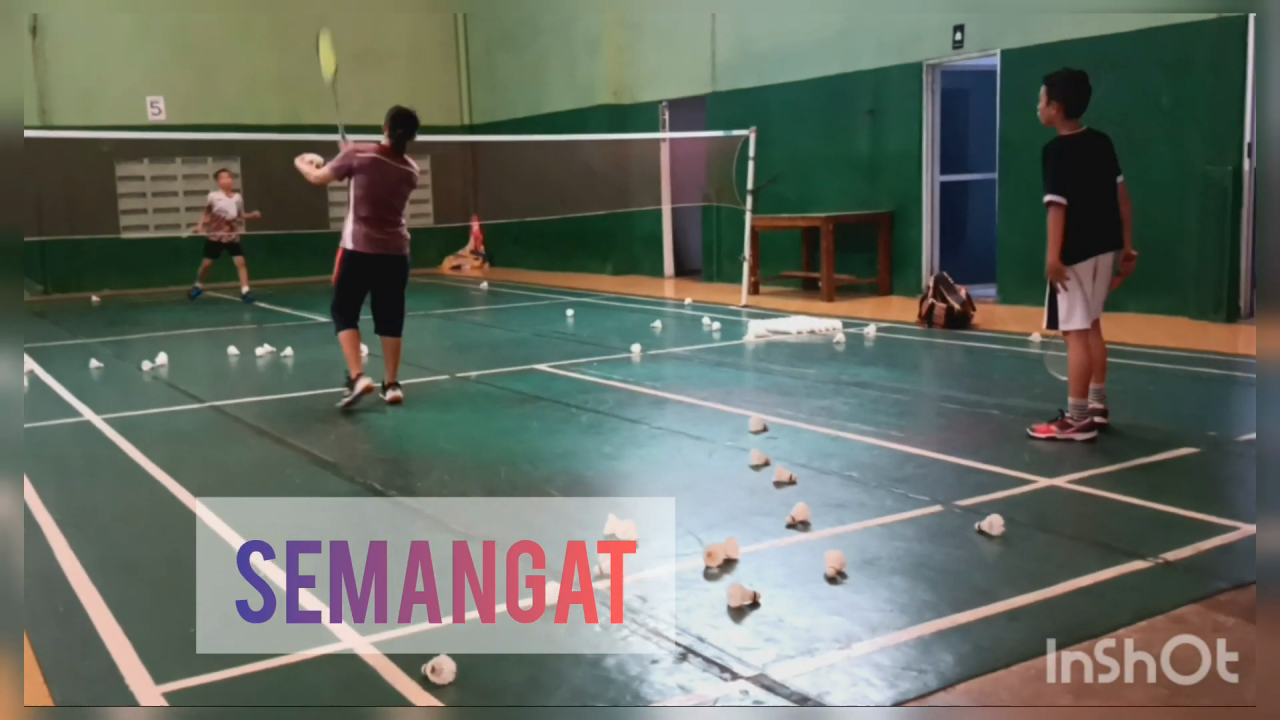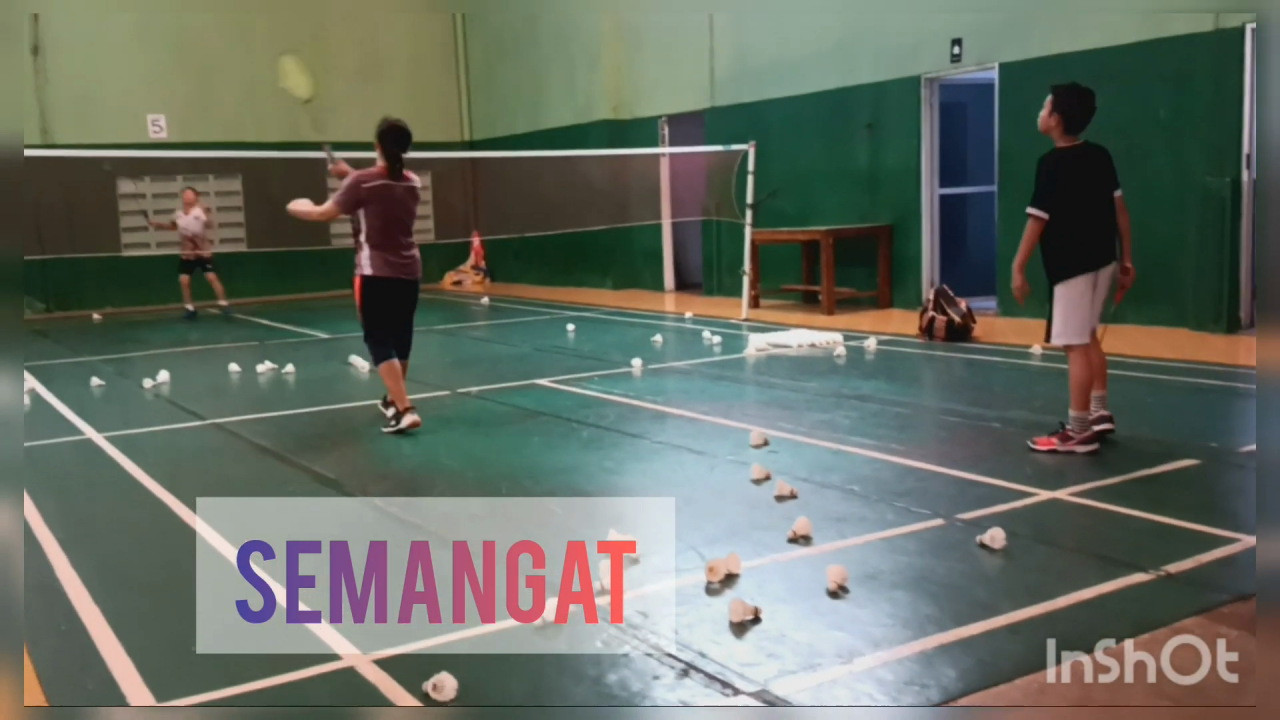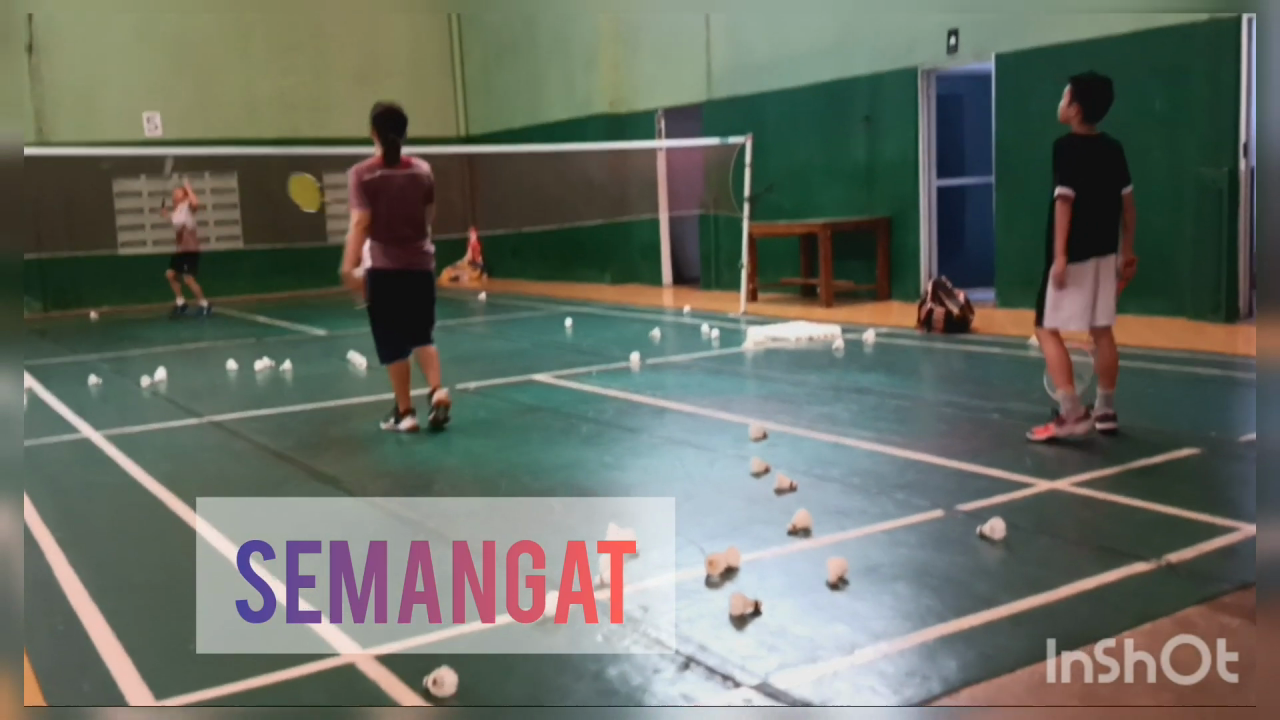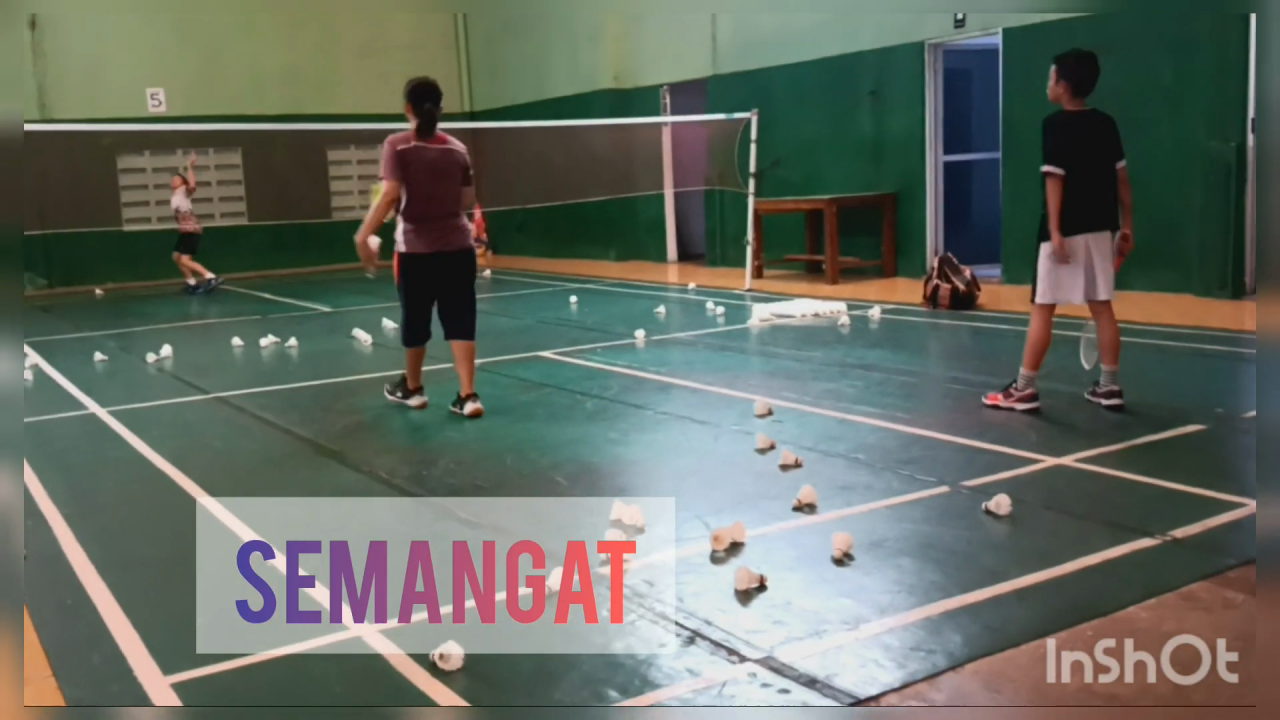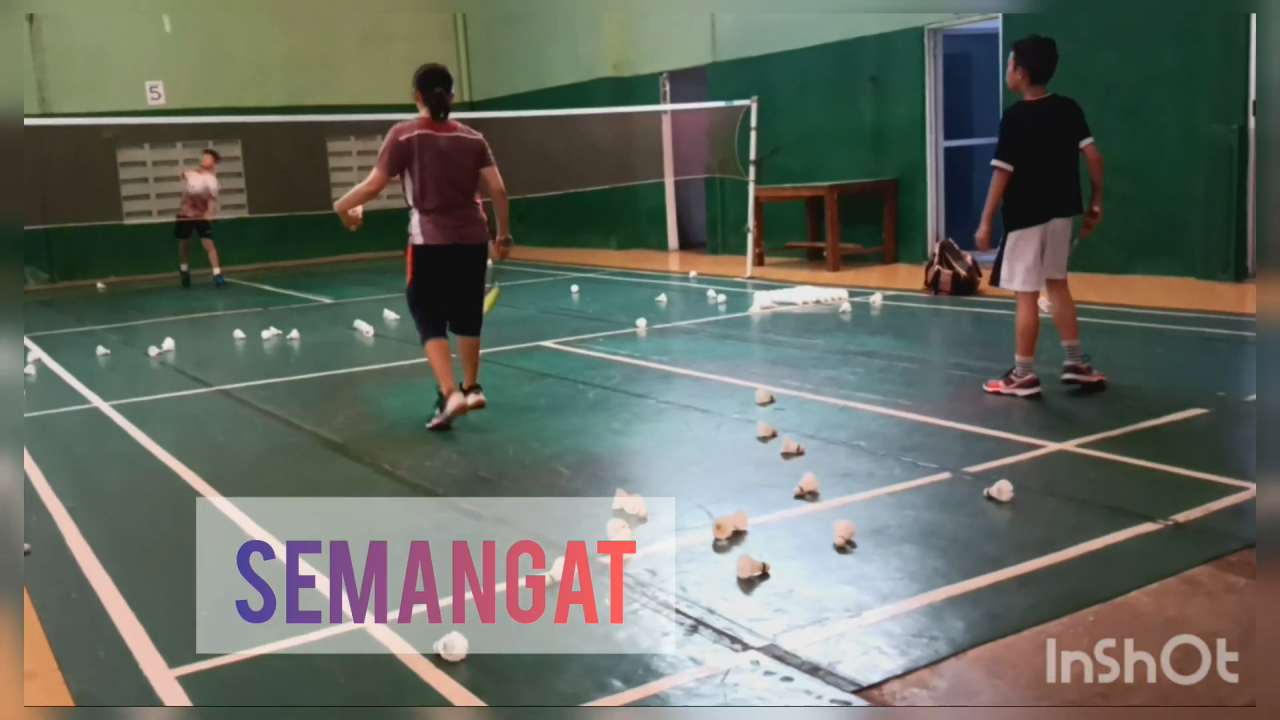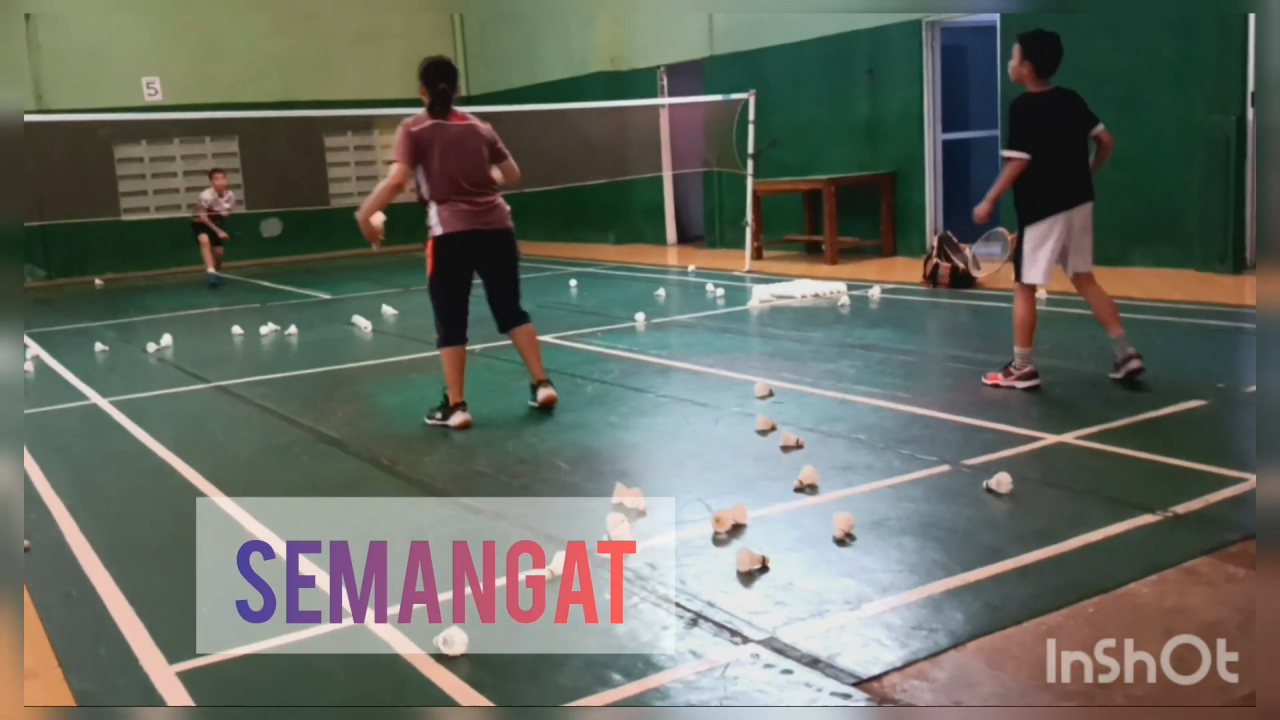
dt=0.4s
person 1, frame 1
left shoulder: (1057, 150)
right shoulder: (1102, 142)
left elbow: (1057, 207)
right elbow: (1122, 196)
left wrist: (1053, 257)
right wrist: (1127, 244)
left hip: (1075, 254)
right hip: (1104, 248)
left knee: (1075, 333)
right knee: (1090, 328)
left ankle: (1077, 419)
right ankle: (1097, 405)
person 1, frame 2
left shoulder: (1051, 163)
right shoulder: (1100, 156)
left elbow: (1037, 220)
right elbow: (1120, 208)
left wrist: (1018, 268)
right wrist: (1126, 258)
left hip: (1070, 266)
right hip: (1102, 260)
left knee: (1075, 346)
right knee: (1088, 338)
left ankle: (1079, 431)
right ankle: (1100, 411)
person 1, frame 3
left shoulder: (1066, 146)
right shoulder: (1113, 148)
left elbow: (1064, 202)
right elbow: (1127, 201)
left wrist: (1058, 254)
right wrist: (1127, 250)
left hip: (1075, 254)
right hip: (1105, 252)
left knee: (1048, 331)
right knee: (1101, 330)
left ankle: (1072, 413)
right ankle: (1104, 410)
person 1, frame 4
left shoulder: (1056, 125)
right shoulder: (1107, 124)
left elbow: (1054, 180)
right elbow: (1122, 179)
left wrist: (1054, 232)
right wrist: (1126, 226)
left hip: (1067, 232)
right hip: (1100, 229)
left knee: (1043, 309)
right knee: (1102, 307)
left ankle: (1025, 389)
right ankle: (1109, 386)
person 1, frame 5
left shoulder: (1015, 117)
right shoulder: (1069, 109)
left elbow: (1002, 173)
right elbow: (1095, 157)
left wrist: (985, 222)
right wrist: (1095, 203)
left hip: (1025, 217)
right hip: (1063, 211)
left knee: (1026, 294)
right knee: (1057, 284)
left ankle: (1024, 376)
right ankle: (1074, 361)
person 1, frame 6
left shoulder: (1022, 107)
right shoulder: (1072, 100)
left elbow: (1018, 162)
right elbow: (1106, 142)
left wrist: (989, 202)
left hip: (1041, 209)
right hip: (1078, 203)
left knee: (1024, 287)
right knee: (1085, 280)
left ankle: (1022, 367)
right ankle: (1126, 354)
person 2, frame 1
left shoulder: (359, 153)
right shoulder: (410, 170)
left elbow: (320, 177)
left wrist: (302, 163)
left hip: (359, 248)
right hip: (396, 251)
left knee: (344, 313)
right knee: (390, 318)
left ankle: (356, 379)
right ankle: (391, 384)
person 2, frame 2
left shoulder: (363, 182)
right shoulder: (413, 183)
left elbow: (325, 213)
left wrist: (297, 208)
left hip: (376, 274)
right hip: (409, 273)
left knee: (380, 342)
right knee: (400, 340)
left ankle: (405, 411)
right ankle: (395, 400)
person 2, frame 3
left shoulder: (363, 174)
right shoulder: (423, 170)
left elbow: (359, 223)
left wrist: (349, 265)
left hip: (383, 268)
right hip: (421, 264)
left knee: (391, 341)
right knee: (420, 333)
left ankle: (405, 413)
right ankle: (437, 391)
person 2, frame 4
left shoulder: (398, 145)
right shoulder: (457, 149)
left elbow: (389, 195)
right elbow: (468, 202)
left wrist: (363, 234)
left hip: (417, 248)
right hip: (458, 245)
left knee: (415, 322)
right knee: (460, 319)
left ankle: (411, 388)
right ankle: (468, 396)
person 2, frame 5
left shoulder: (404, 135)
right shoulder: (472, 138)
left elbow: (374, 184)
right elbow: (498, 189)
left wrist: (342, 205)
right wrist: (503, 232)
left hip: (430, 242)
right hip: (472, 239)
left knee: (430, 320)
right knee: (468, 316)
left ankle: (450, 395)
right ankle: (471, 388)
person 2, frame 6
left shoulder: (413, 129)
right shoulder: (478, 127)
left elbow: (396, 179)
right elbow: (512, 174)
left wrist: (365, 213)
left hip: (450, 233)
right hip: (497, 228)
left knee: (450, 321)
right knee: (510, 309)
left ankle: (455, 406)
right ankle: (541, 383)
